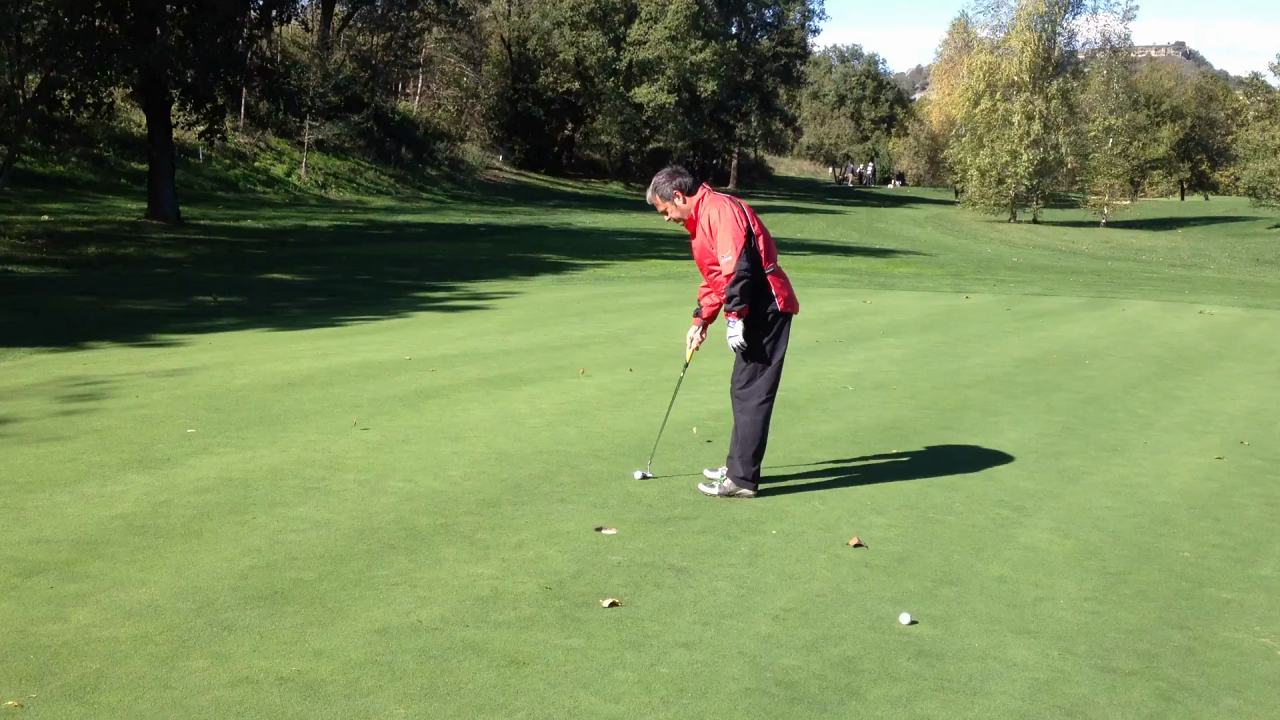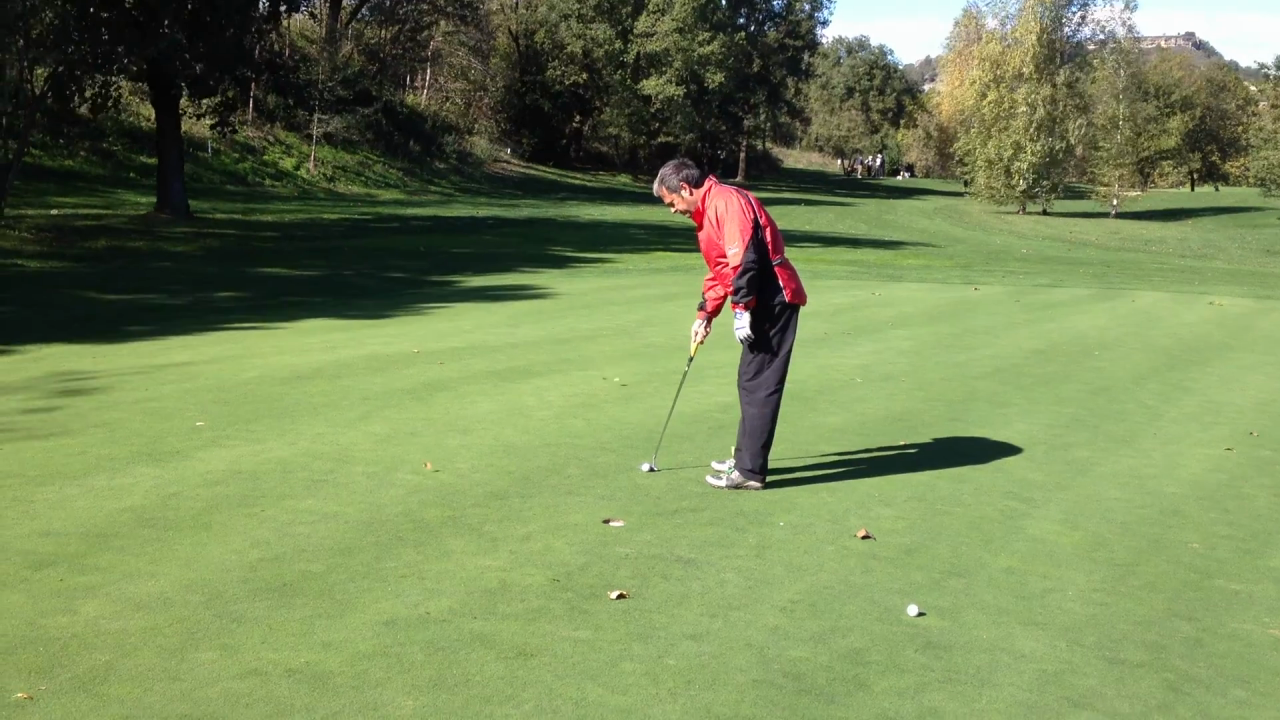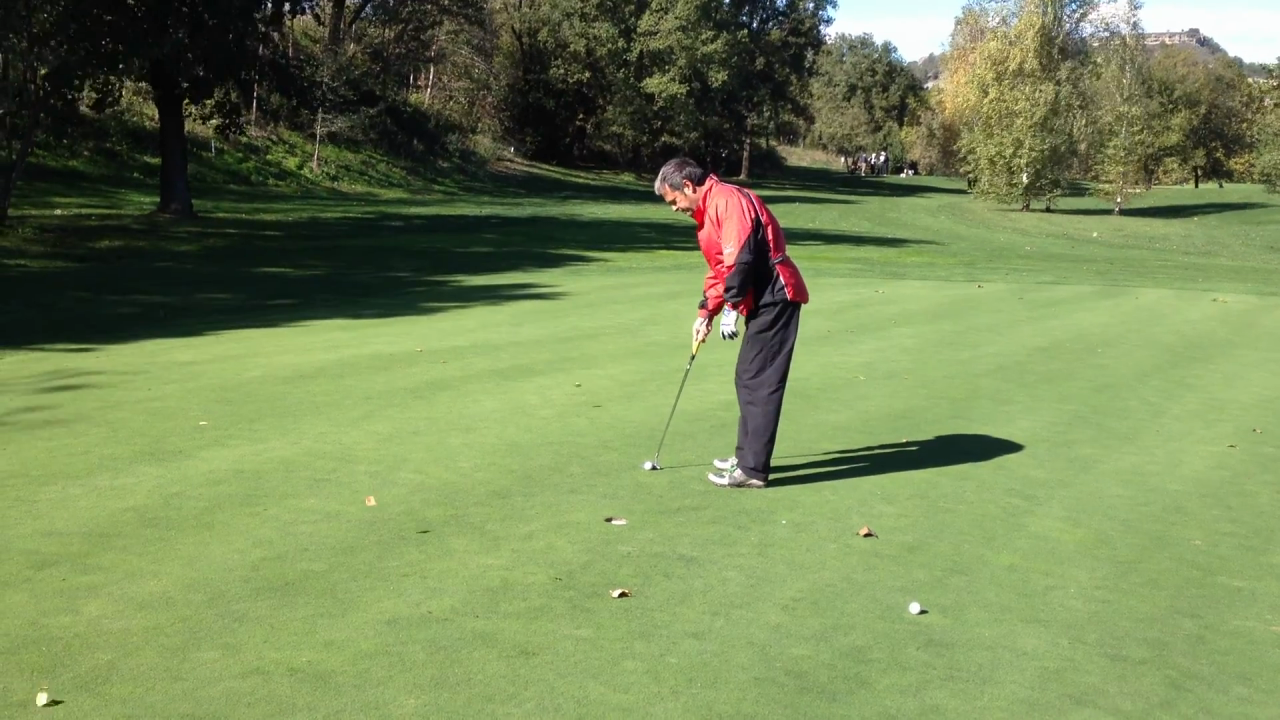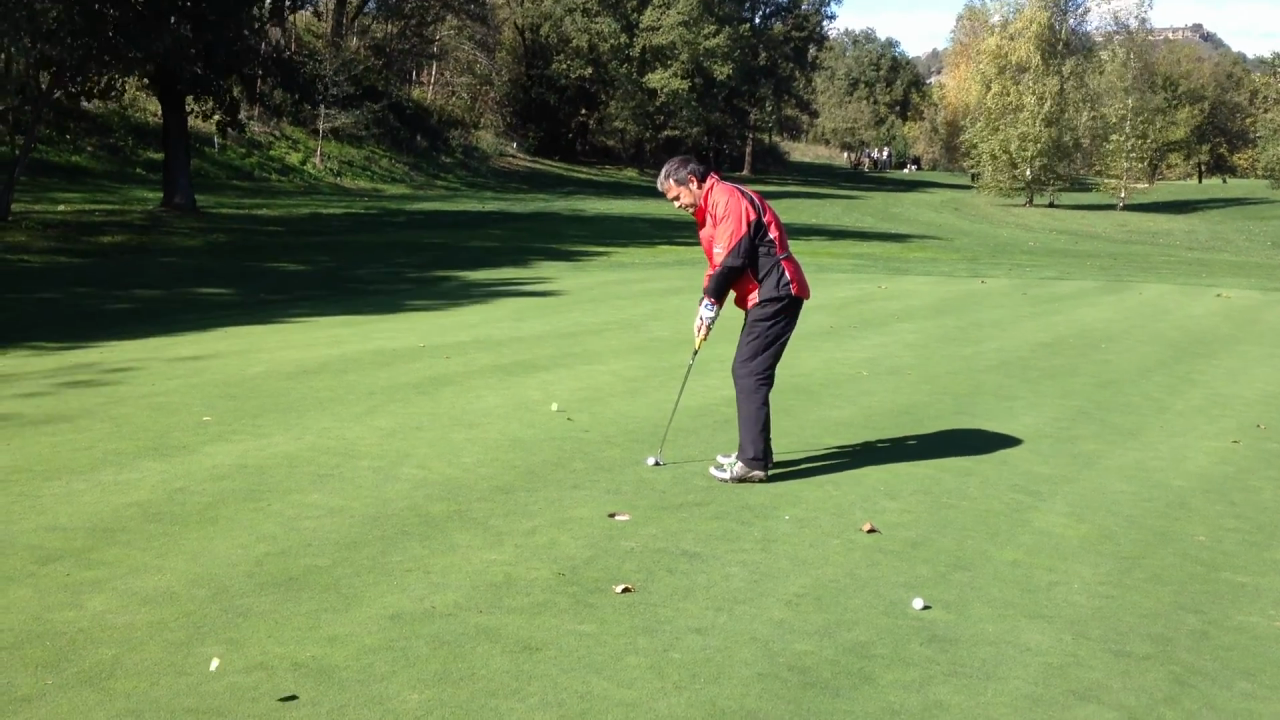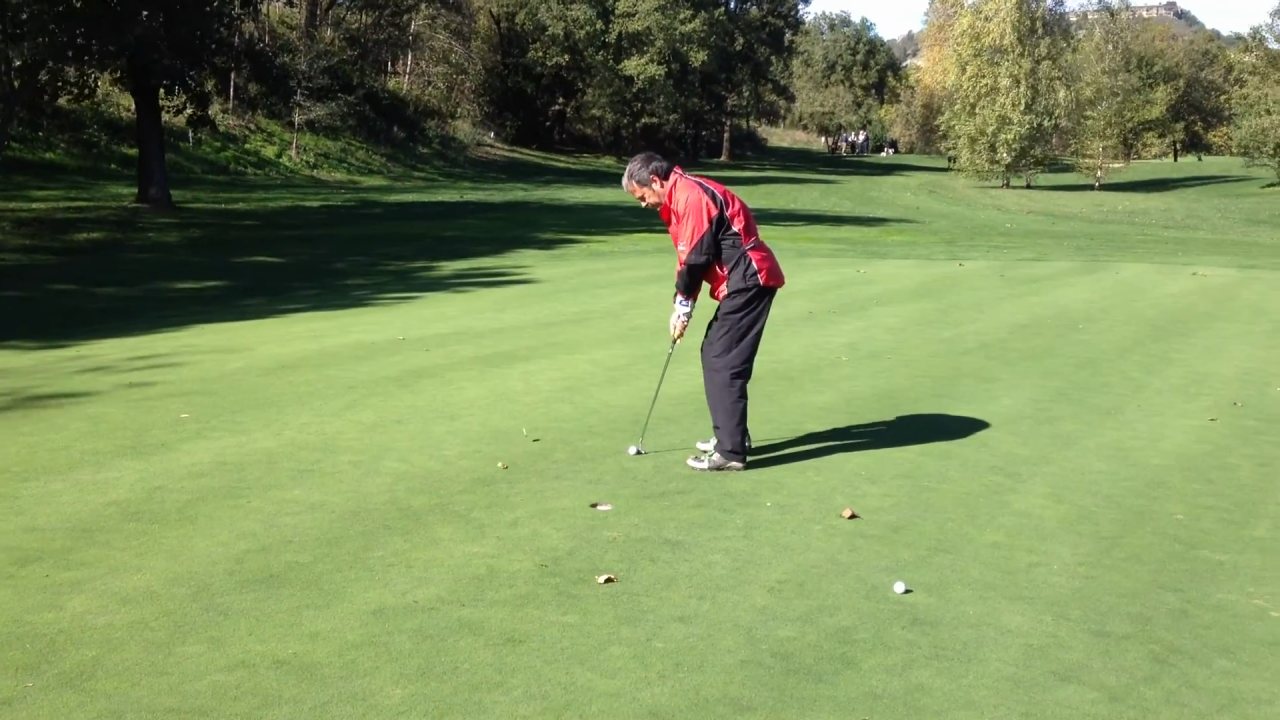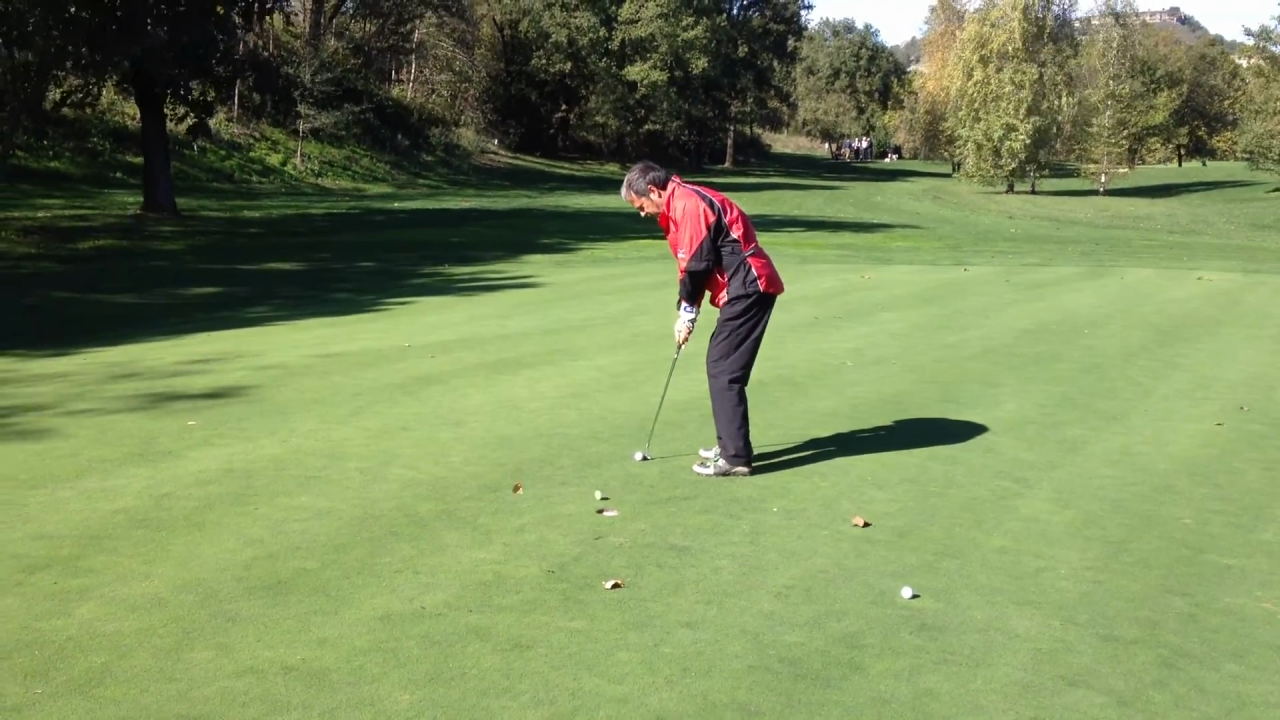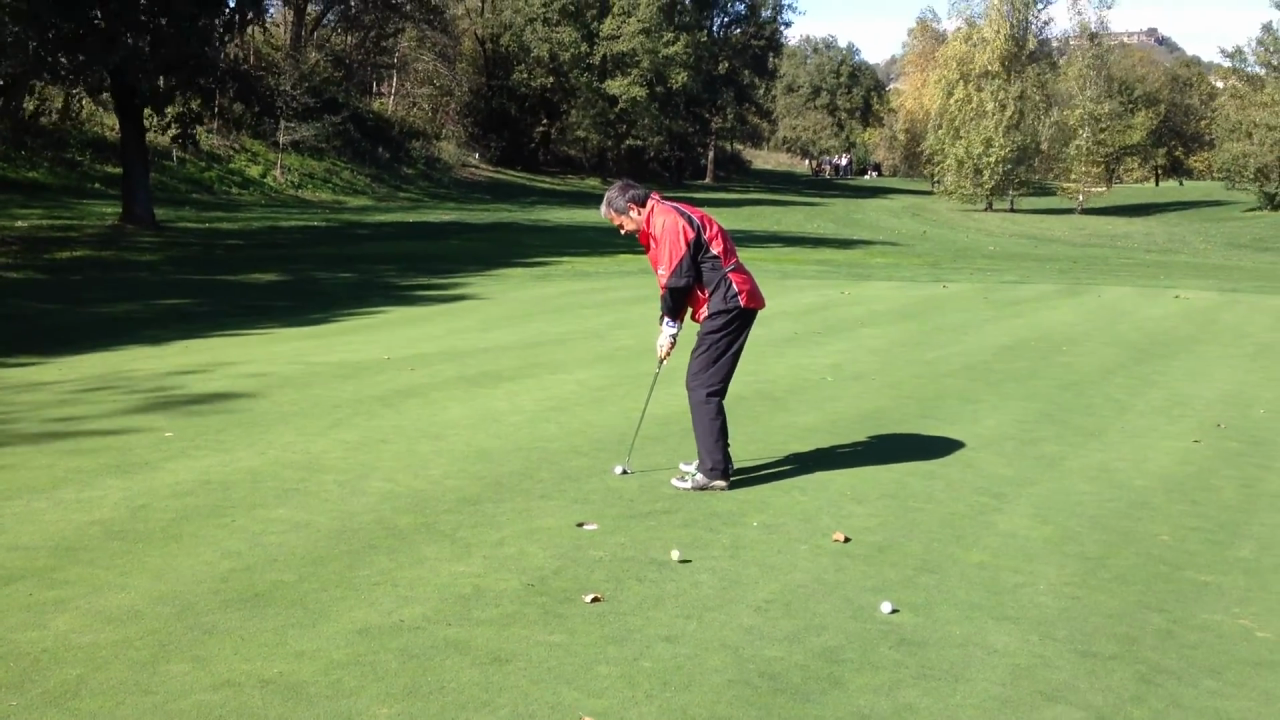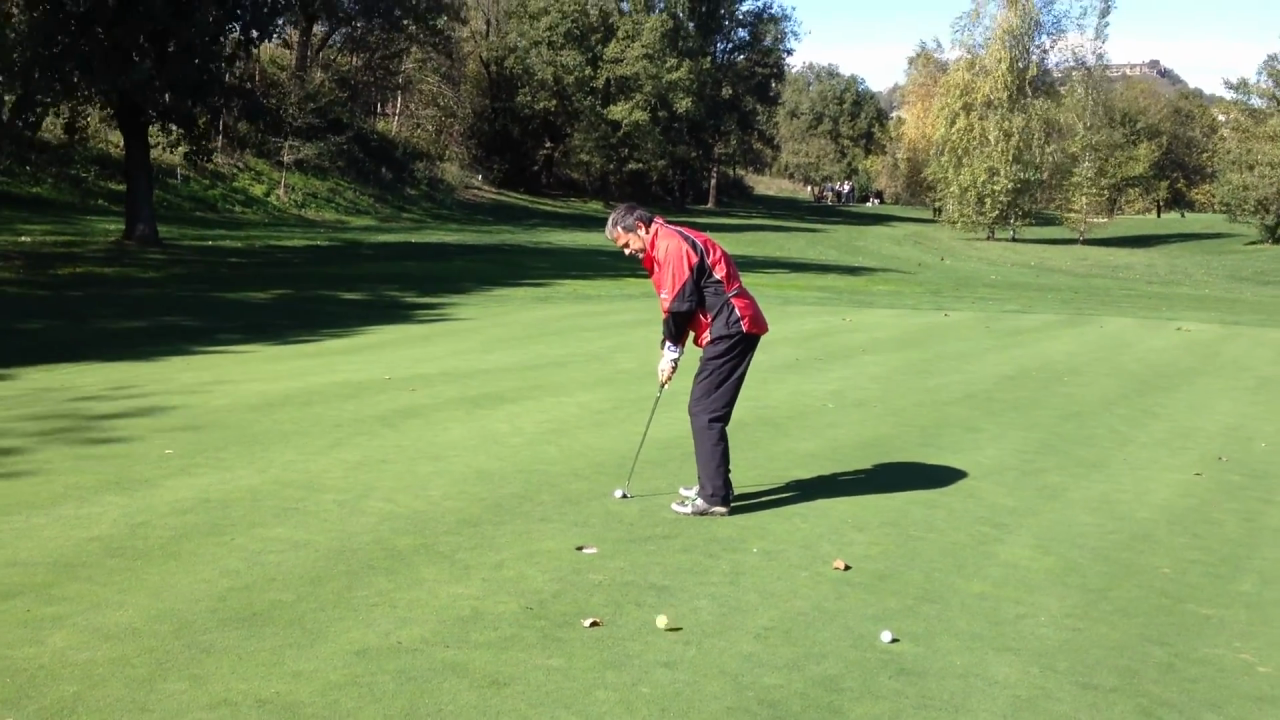
dt=0.4s
person 1, frame 1
left shoulder: (719, 209)
right shoulder: (700, 220)
left elbow: (738, 268)
right elbow: (715, 277)
left wrist: (734, 318)
right wrist: (701, 320)
left hip: (765, 307)
right hip: (755, 309)
left knee: (750, 391)
right knee: (744, 389)
left ankle: (742, 478)
right ankle: (739, 465)
person 1, frame 2
left shoulder: (726, 200)
right shoulder: (706, 213)
left elbow: (745, 259)
right elbow: (719, 269)
left wrist: (741, 309)
right wrist: (705, 313)
left hip: (773, 299)
right hip: (764, 301)
left knee: (759, 383)
right knee: (751, 381)
left ankle: (750, 471)
right ankle: (747, 457)
person 1, frame 3
left shoulder: (727, 200)
right shoulder: (706, 212)
left elbow: (740, 259)
right elbow: (719, 267)
left wrist: (730, 307)
right wrist: (706, 311)
left hip: (774, 296)
right hip: (763, 299)
left knee: (760, 381)
right knee: (748, 378)
left ankle: (753, 468)
right ankle: (748, 455)
person 1, frame 4
left shoulder: (728, 199)
right shoulder: (707, 209)
left elbow: (732, 260)
right elbow: (717, 263)
left wrist: (710, 303)
right wrist: (706, 308)
left hip: (776, 291)
right hip: (764, 295)
left knee: (749, 371)
right knee: (747, 370)
left ankle: (753, 461)
right ankle: (755, 450)
person 1, frame 5
left shoulder: (690, 195)
right shoulder: (680, 197)
left elbow: (697, 256)
right elbow: (690, 257)
left wrist: (684, 302)
right wrist: (681, 304)
left hip: (749, 279)
right hip: (744, 280)
left knee: (725, 362)
right knee: (714, 353)
left ankle: (731, 451)
right ankle: (729, 434)
person 1, frame 6
left shoulder: (687, 204)
right shoulder: (679, 205)
left elbow: (697, 264)
right elbow: (691, 264)
left wrist: (687, 310)
right wrist: (685, 311)
left hip: (747, 287)
right hip: (744, 288)
left knee: (723, 370)
right knee: (721, 366)
left ankle: (735, 457)
right ankle: (732, 444)
person 1, frame 7
left shoulder: (667, 221)
right shoulder: (661, 221)
left elbow: (677, 281)
right elbow: (674, 280)
left wrist: (669, 327)
right wrist: (669, 326)
left hip: (729, 302)
right hip: (728, 302)
left knee: (701, 384)
right knee: (704, 381)
left ankle: (714, 471)
right ankle: (714, 459)
person 1, frame 8
left shoulder: (671, 244)
right shoulder: (664, 244)
left elbow: (680, 304)
right elbow: (677, 303)
left wrist: (670, 351)
right wrist: (670, 350)
left hip: (732, 327)
right hip: (731, 327)
left knee: (704, 410)
right knee: (706, 408)
left ankle: (714, 497)
right ankle: (714, 485)
